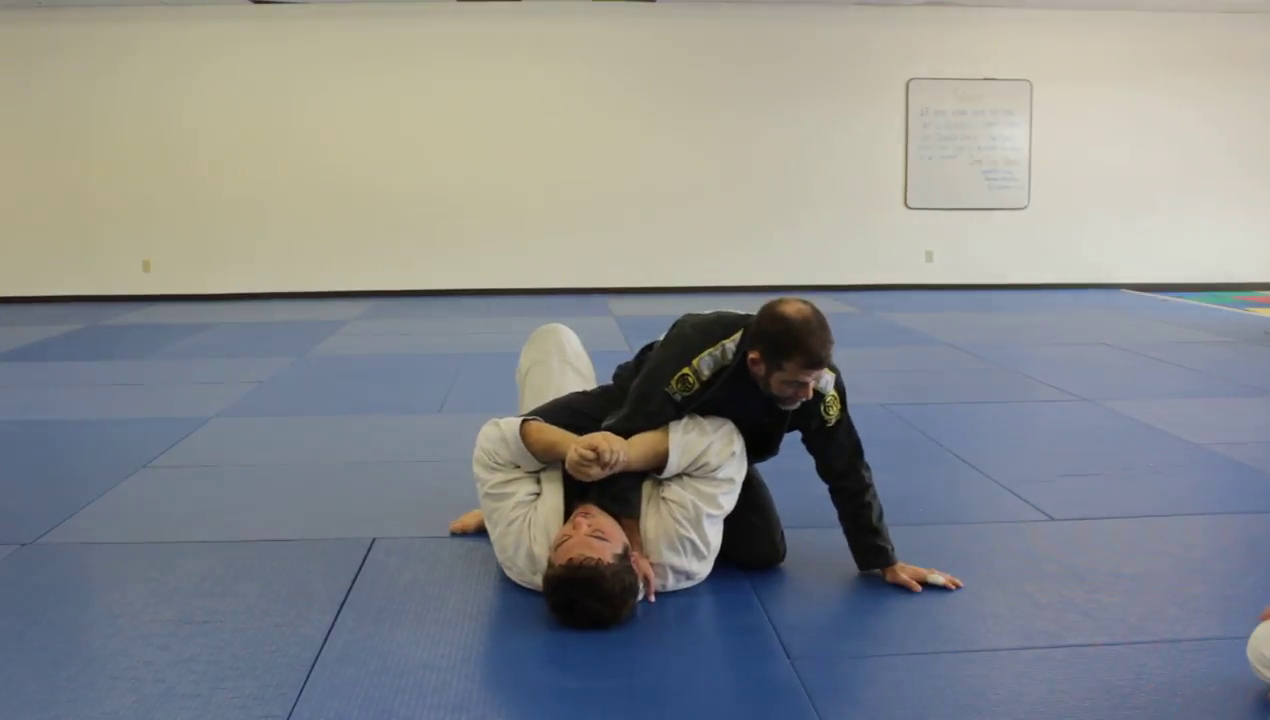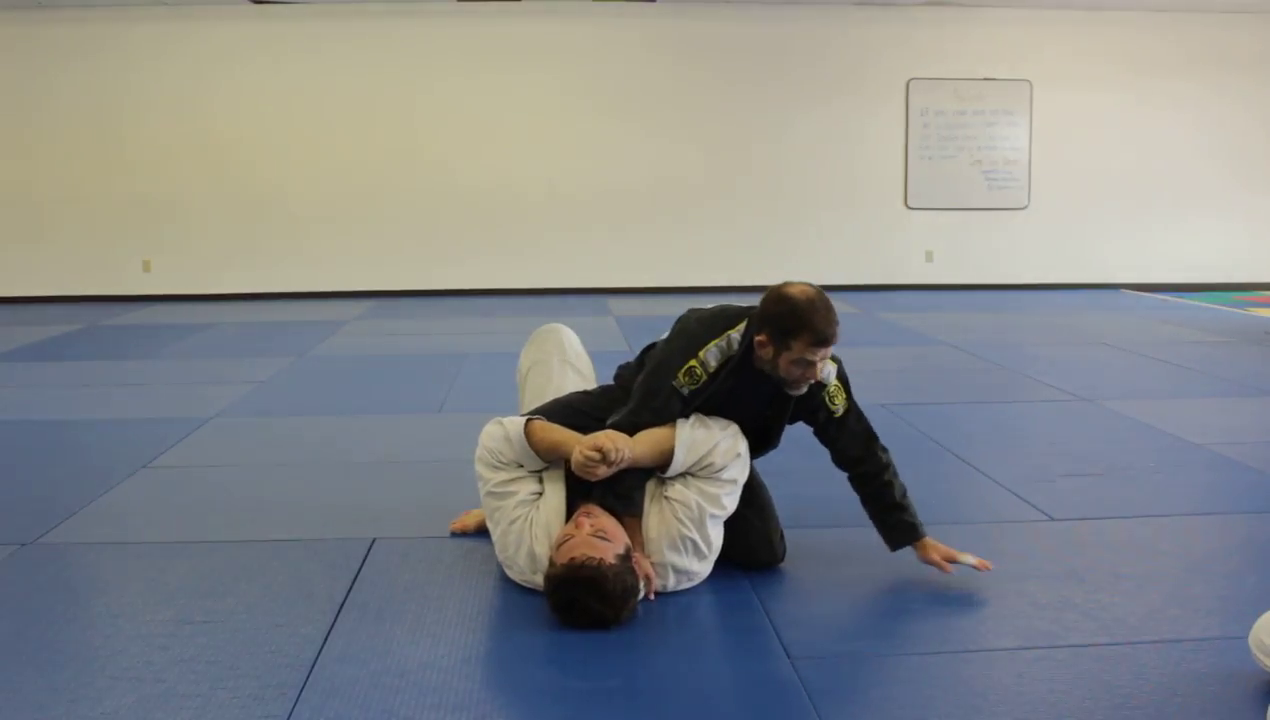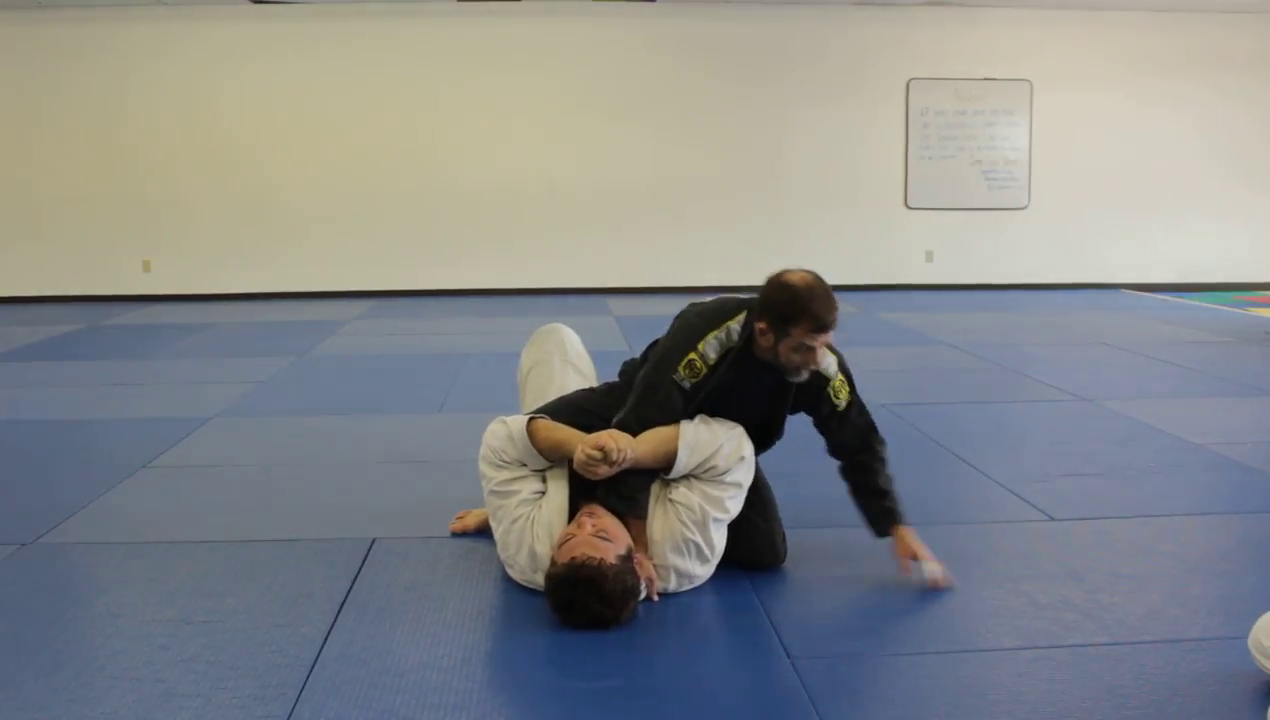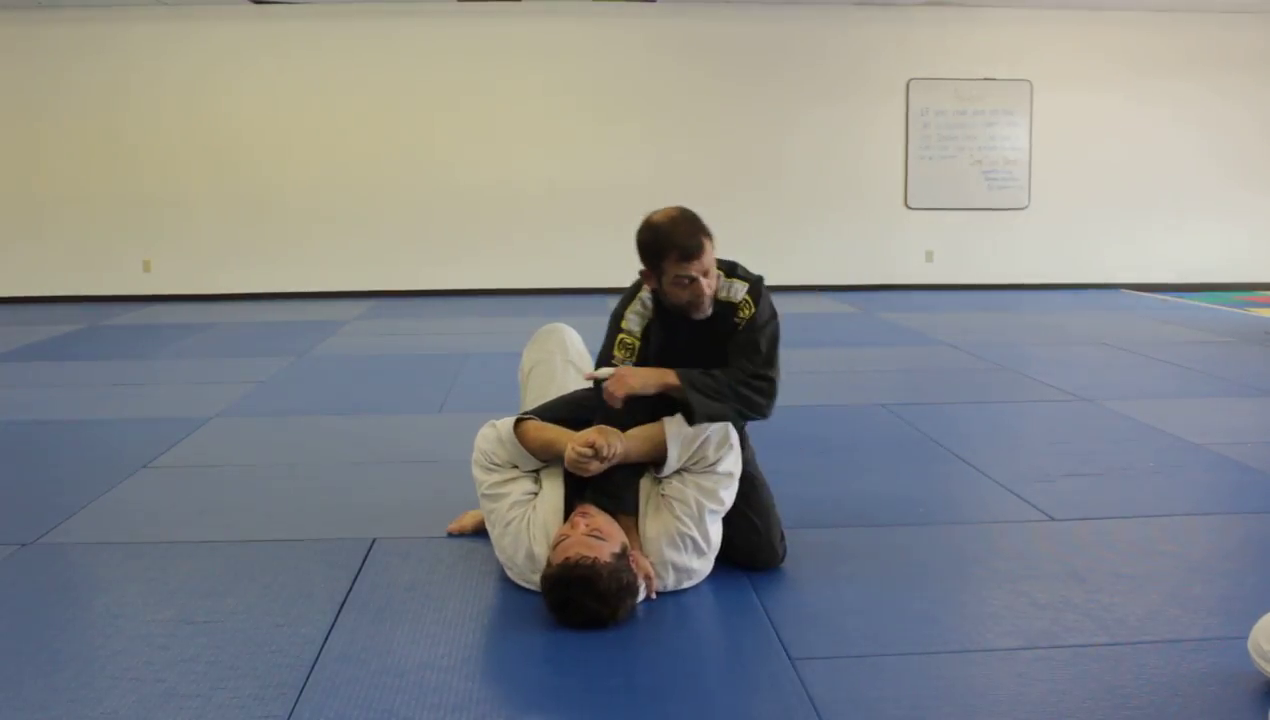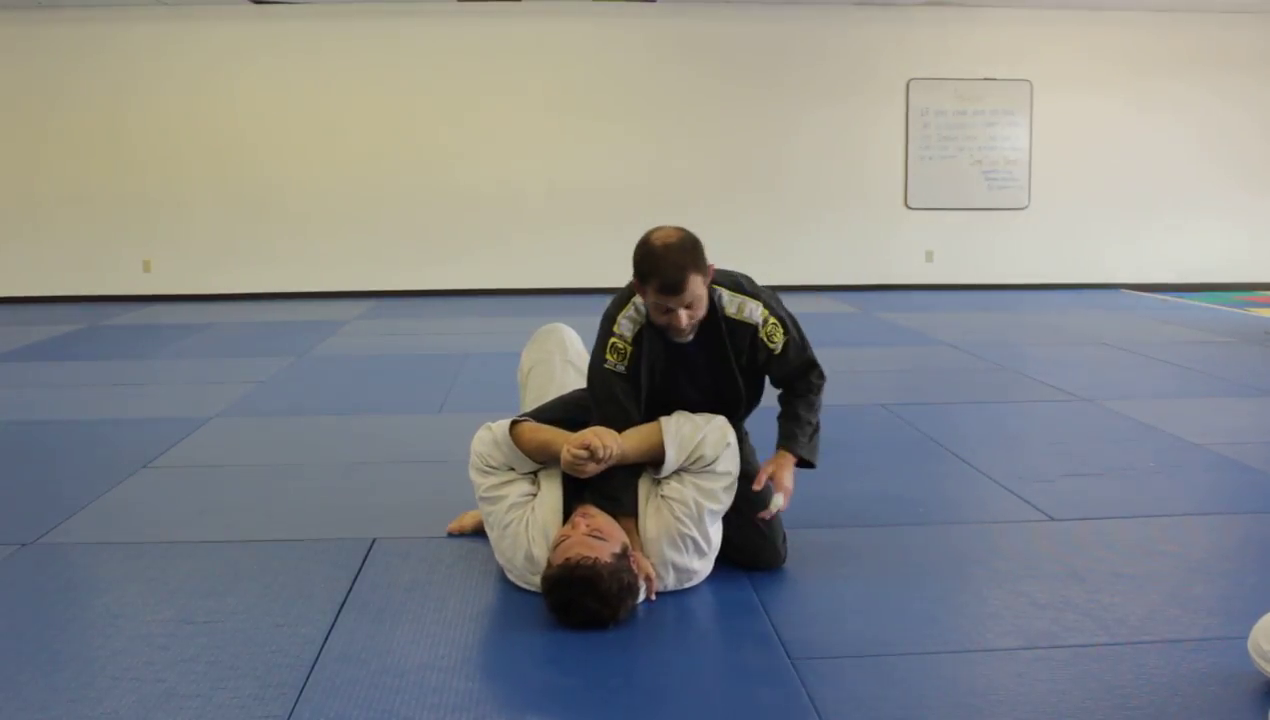
dt=0.5s
person 1, frame 1
left shoulder: (819, 385)
right shoulder: (694, 351)
left elbow: (847, 473)
right elbow: (627, 443)
left wrist: (886, 561)
right hip: (641, 413)
left knee: (764, 552)
person 1, frame 2
left shoulder: (821, 376)
right shoulder: (698, 345)
left elbow: (864, 457)
right elbow: (634, 441)
left wrist: (918, 539)
right hip: (642, 414)
left knee: (762, 552)
person 1, frame 3
left shoulder: (822, 367)
right shoulder: (700, 336)
left elbow: (858, 448)
right elbow: (636, 434)
left wrist: (897, 528)
left knee: (764, 554)
person 1, frame 4
left shoulder: (746, 297)
right shoulder: (633, 318)
left elbow: (758, 391)
right elbow: (614, 429)
left wrist: (665, 378)
left knee: (765, 552)
person 1, frame 5
left shoulder: (752, 310)
right shoulder: (622, 325)
left elbow: (804, 380)
right elbow: (616, 433)
left wrist: (787, 456)
left knee: (766, 553)
person 2, frame 1
left shoulder: (524, 552)
right shoulder: (681, 556)
left elbow: (495, 440)
right elbow: (721, 441)
left wrist: (572, 447)
right wrist: (623, 457)
left knee: (553, 337)
person 2, frame 2
left shoulder: (524, 550)
right shoulder: (681, 557)
left elbow: (497, 441)
right elbow: (725, 443)
left wrist: (575, 446)
right wrist: (628, 454)
left knee: (553, 337)
person 2, frame 3
left shoulder: (527, 552)
right shoulder: (683, 557)
left elbow: (502, 439)
right elbow: (730, 444)
left wrist: (579, 445)
right wrist: (632, 454)
left knee: (554, 337)
person 2, frame 4
left shoulder: (525, 550)
right shoulder: (680, 555)
left elbow: (494, 443)
right elbow: (716, 438)
left wrist: (569, 443)
right wrist: (620, 450)
left knee: (556, 338)
person 2, frame 5
left shoulder: (524, 551)
right shoulder: (682, 553)
left elbow: (490, 445)
right elbow: (715, 436)
left wrist: (565, 444)
right wrist: (618, 451)
right hip: (640, 466)
left knee: (555, 338)
